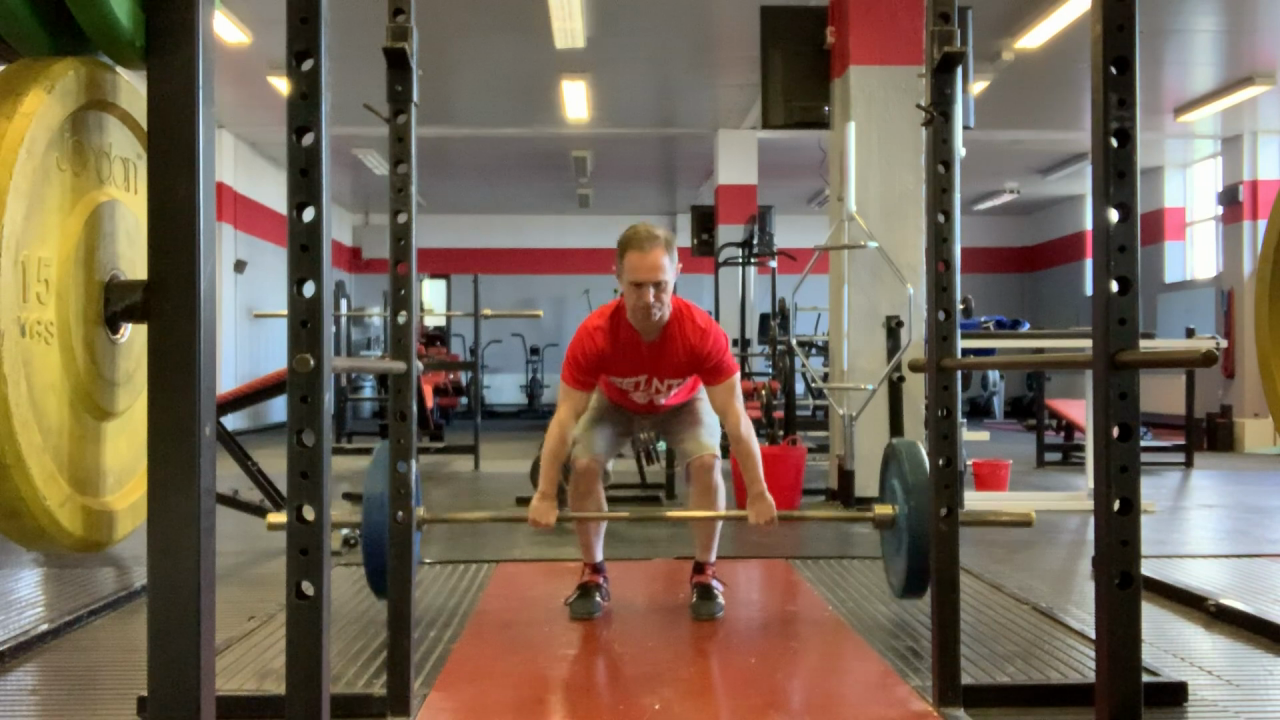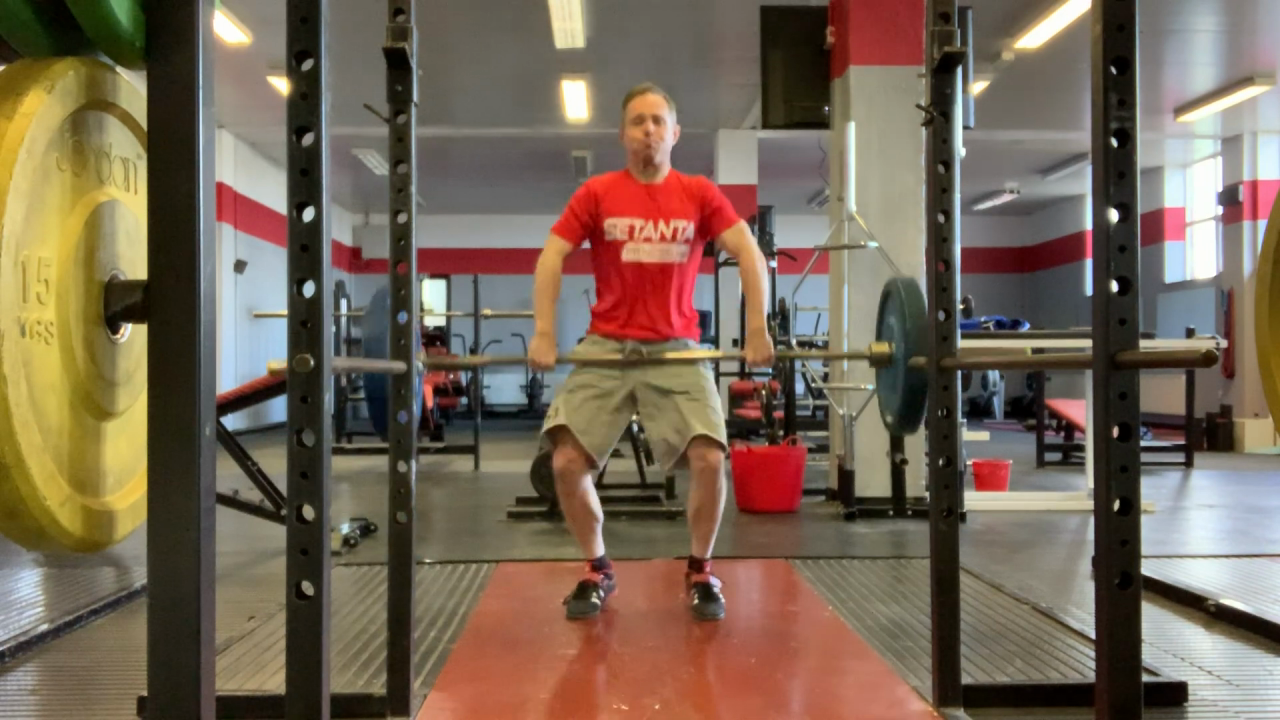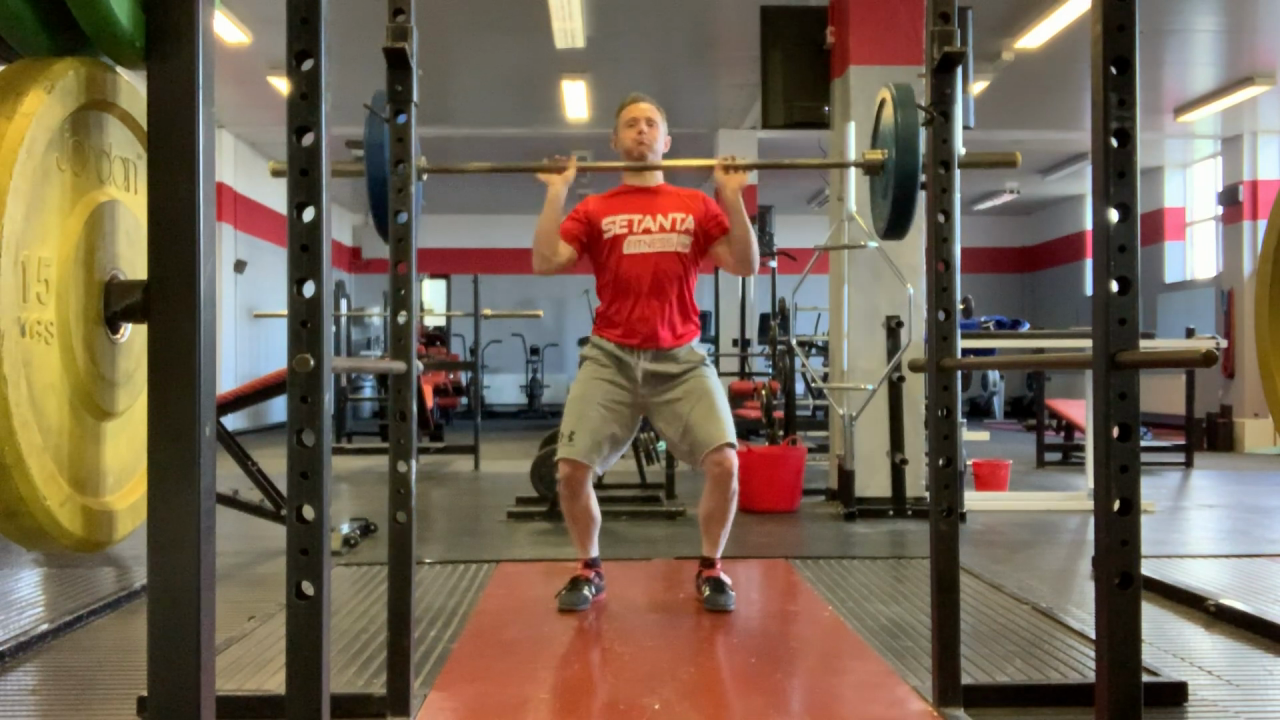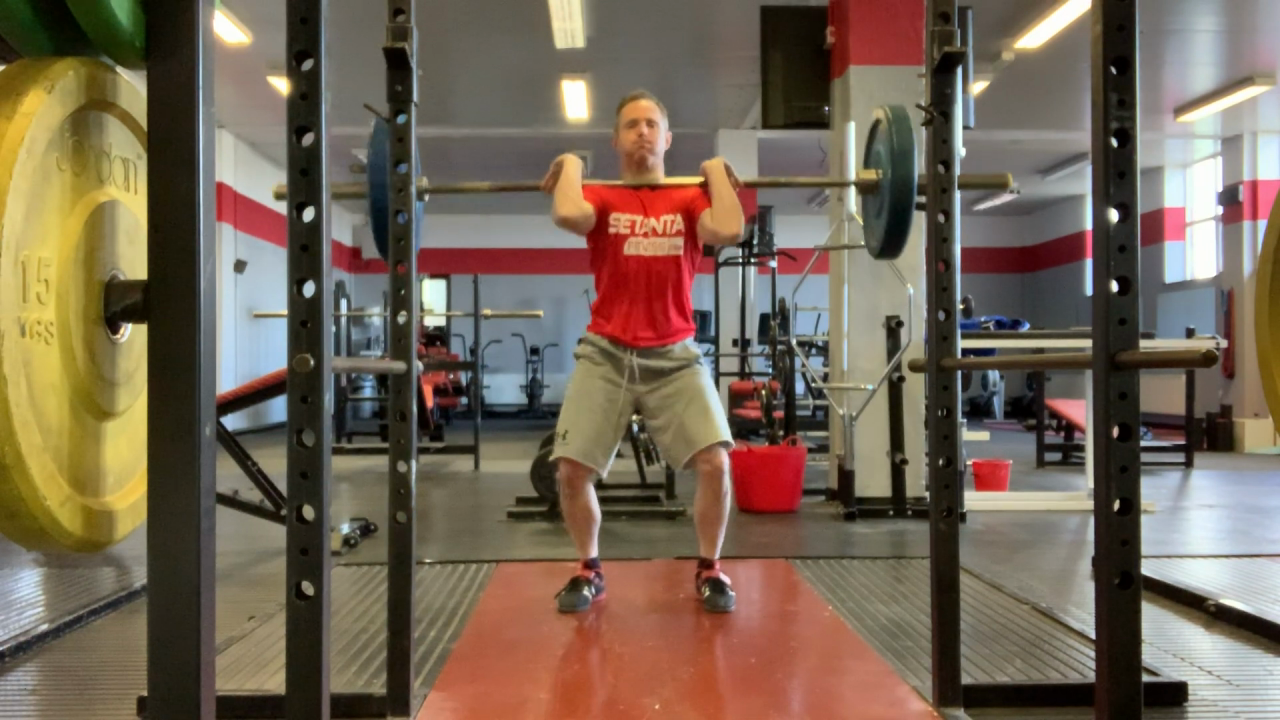
dt=0.4s
person 1, frame 1
left shoulder: (701, 332)
right shoulder: (595, 333)
left elbow: (735, 417)
right elbow: (566, 417)
left wrist: (756, 492)
right wrist: (546, 494)
left hip: (682, 402)
right hip: (613, 402)
left knee: (706, 463)
right knee: (584, 466)
left ankle: (704, 575)
right ankle: (593, 575)
person 1, frame 2
left shoulder: (700, 195)
right shoulder: (596, 192)
left elbow: (749, 256)
right elbow: (551, 259)
left wrist: (757, 329)
right wrist: (542, 334)
left hip: (676, 349)
right hip: (604, 348)
left knee: (709, 460)
right knee: (567, 462)
left ankle: (700, 571)
right ankle: (598, 571)
person 1, frame 3
left shoulder: (697, 203)
right shoulder: (595, 208)
left elbow: (746, 263)
right elbow: (545, 262)
left wrist: (733, 196)
right wrist: (555, 193)
left hip: (680, 359)
right hip: (610, 357)
left knee: (724, 463)
right knee: (570, 471)
left ankle: (710, 568)
right ankle: (589, 568)
person 1, frame 4
left shoulder: (692, 198)
right shoulder: (599, 197)
left elbow: (729, 231)
right elbow: (569, 216)
left wrist: (718, 176)
right wrist: (570, 170)
left hip: (674, 354)
right hip: (605, 352)
left knee: (713, 459)
right knee: (571, 468)
left ankle: (710, 568)
right ankle: (589, 569)
